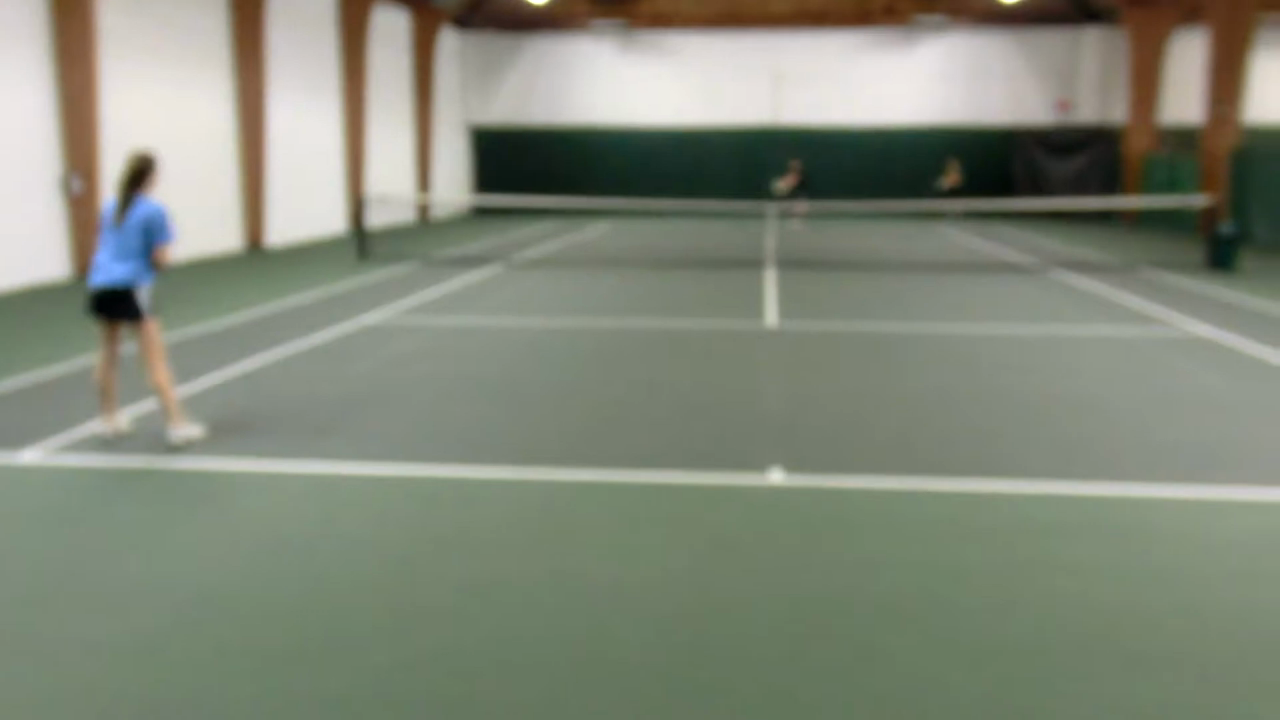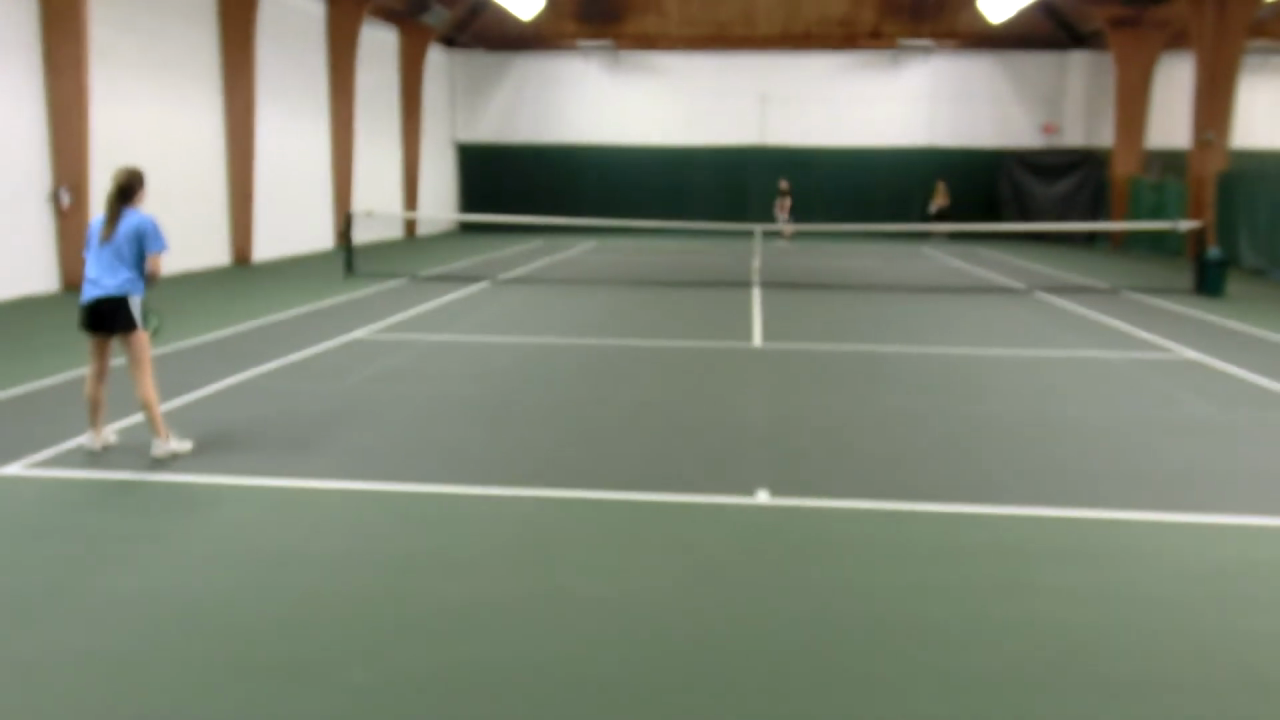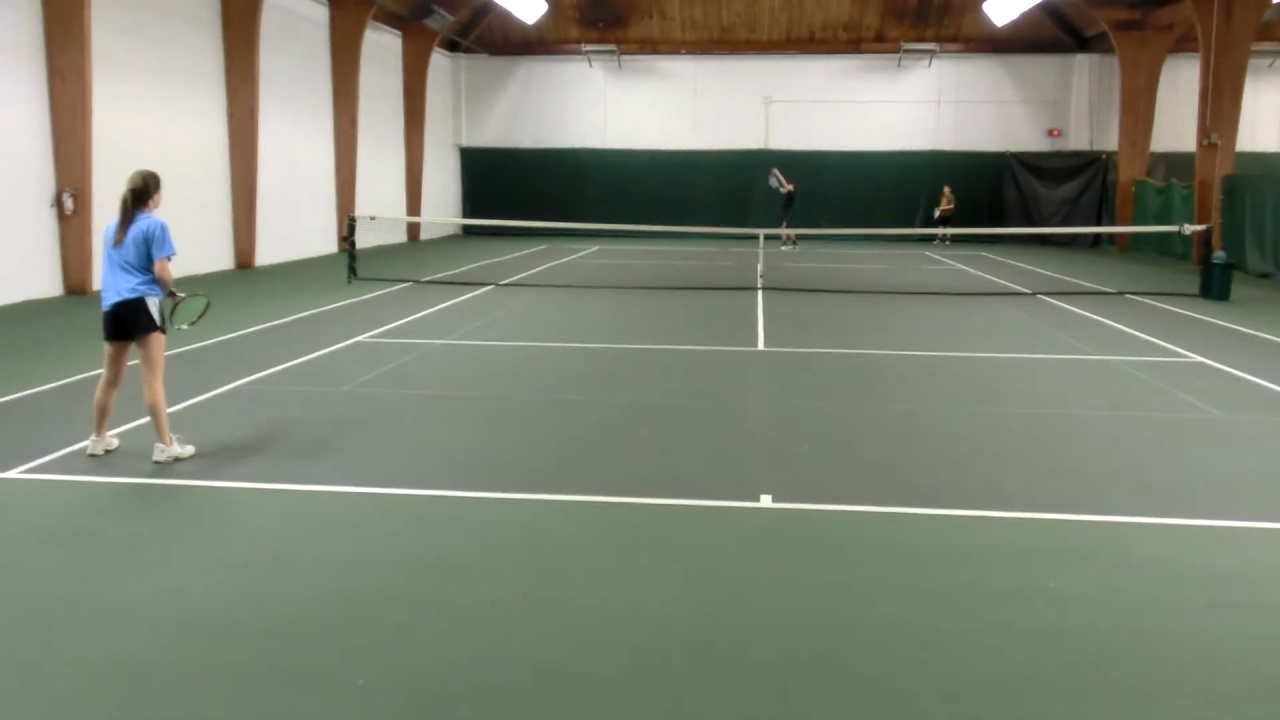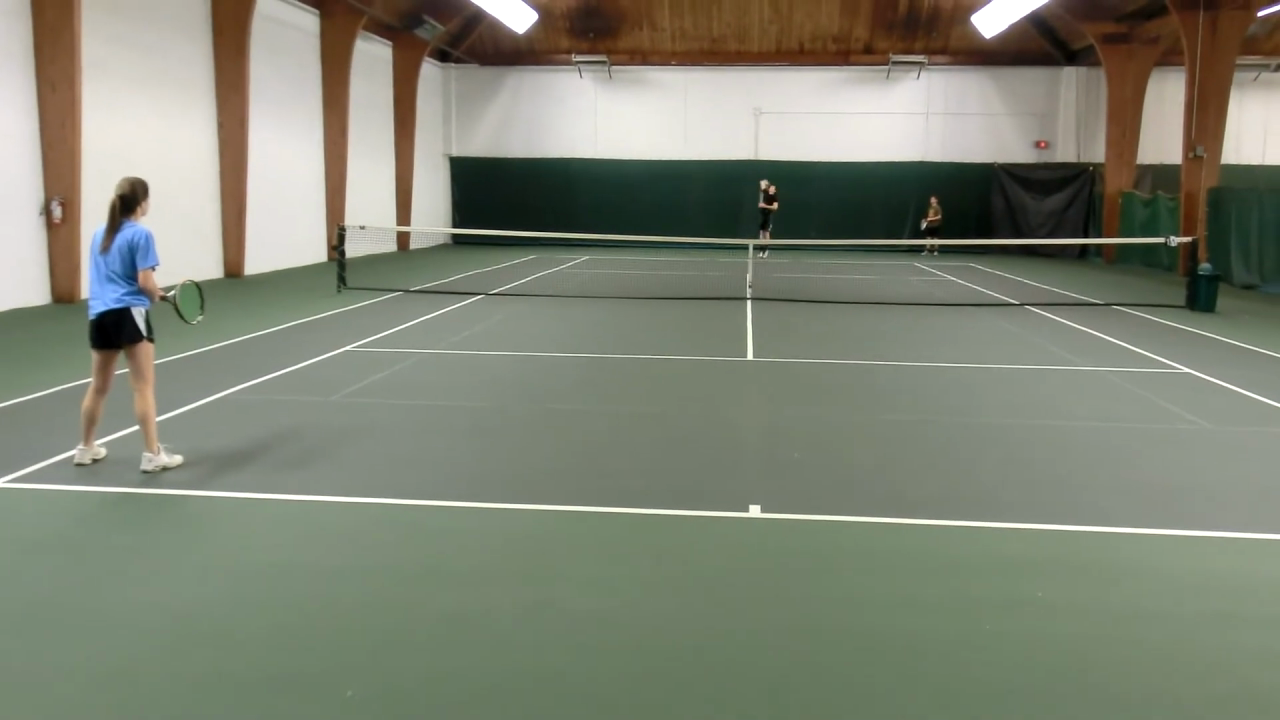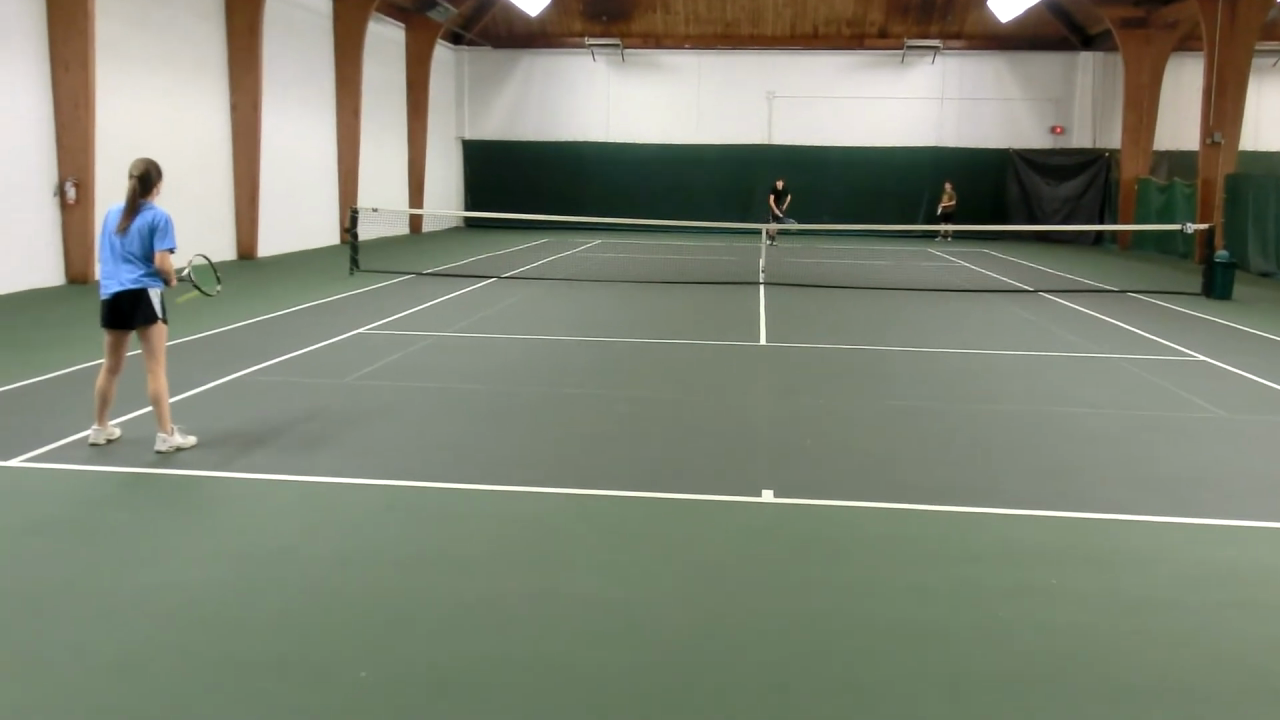
dt=0.7s
person 1, frame 1
left shoulder: (110, 207)
right shoulder: (153, 211)
left elbow: (104, 246)
right elbow: (160, 259)
right wrist: (151, 264)
left hip: (101, 285)
right hip: (131, 287)
left knee: (108, 354)
right knee: (155, 359)
left ankle: (110, 419)
right ankle: (177, 424)
person 1, frame 2
left shoulder: (97, 222)
right shoulder: (143, 222)
left elbow: (90, 260)
right elbow: (153, 268)
right wrist: (142, 282)
left hip: (91, 300)
right hip: (122, 300)
left knee: (97, 370)
right knee: (142, 373)
left ankle: (96, 434)
right ankle: (161, 439)
person 1, frame 3
left shoulder: (113, 227)
right shoulder: (154, 225)
right elbow: (161, 273)
right wrist: (168, 289)
left hip: (112, 306)
right hip: (141, 304)
left knee: (110, 377)
right knee: (153, 378)
left ankle: (98, 438)
right ankle: (164, 444)
person 1, frame 4
left shoulder: (100, 234)
right shoulder: (140, 234)
right elbow: (145, 282)
right wrist: (157, 295)
left hip: (99, 315)
right hip: (128, 313)
left knee: (98, 385)
right knee: (143, 387)
left ankle: (86, 447)
right ankle: (152, 454)
person 1, frame 5
left shoulder: (112, 213)
right shoulder: (159, 218)
left elbow: (102, 257)
right elbow: (162, 263)
right wrist: (171, 278)
left hip: (111, 296)
right hip: (143, 295)
left knee: (110, 366)
right knee: (156, 368)
left ankle: (100, 428)
right ankle: (166, 434)
